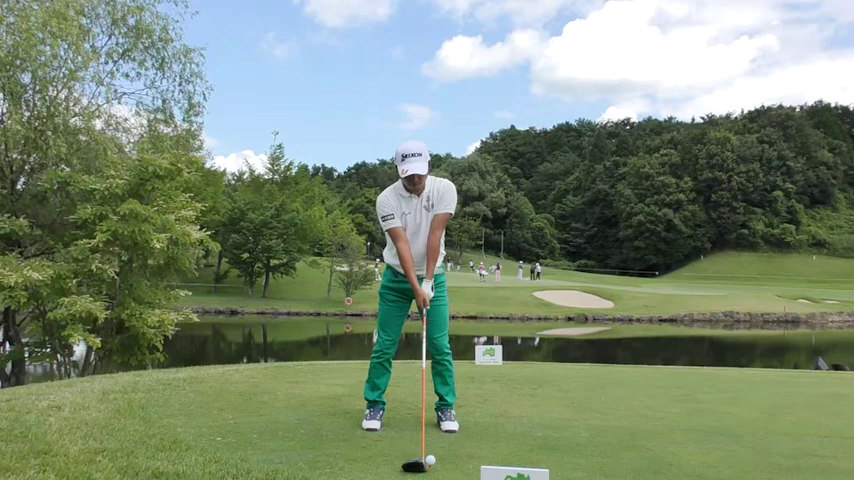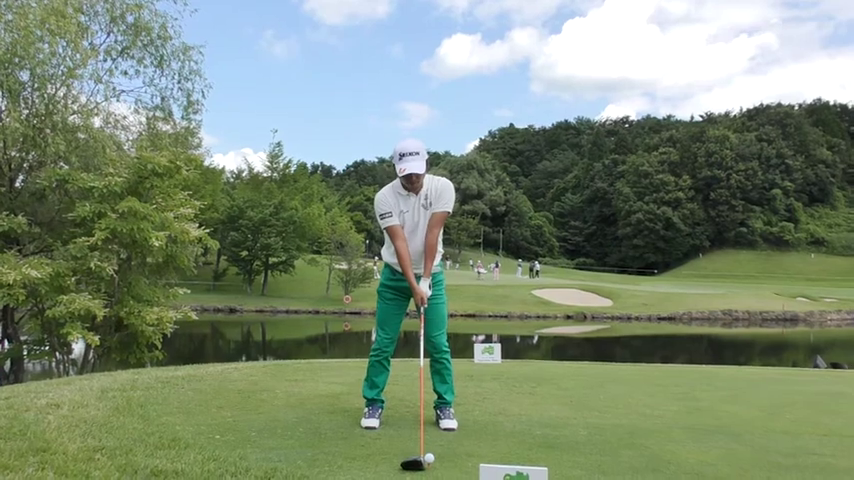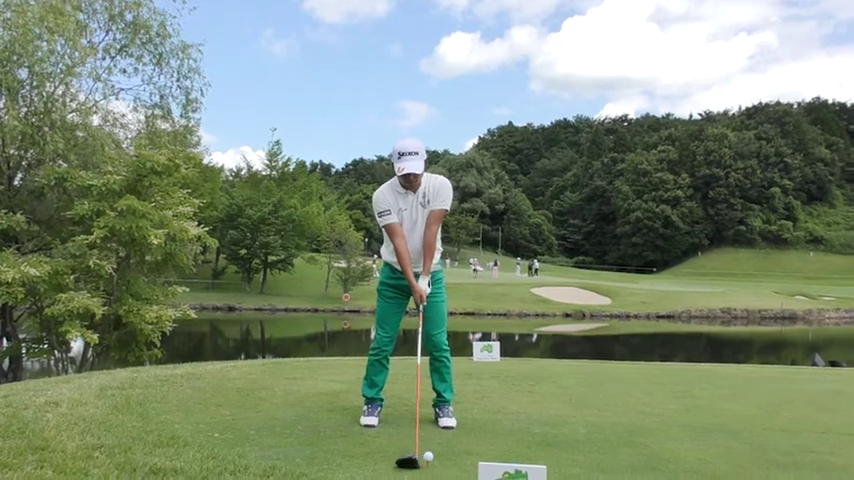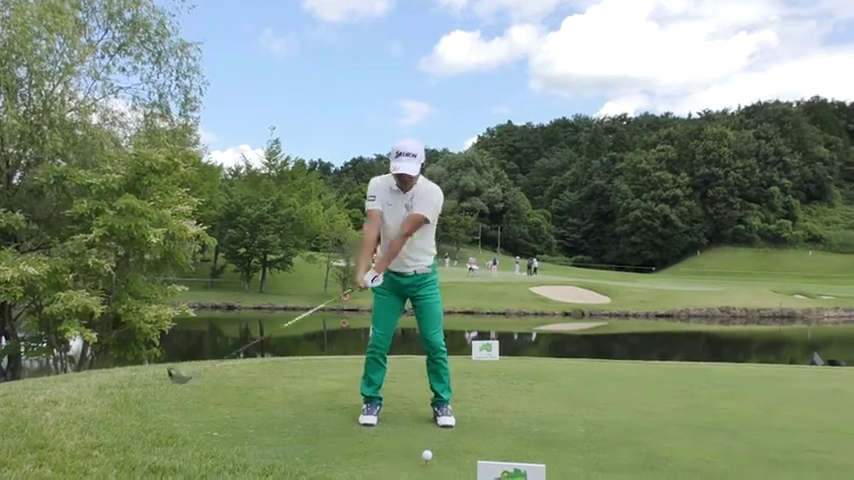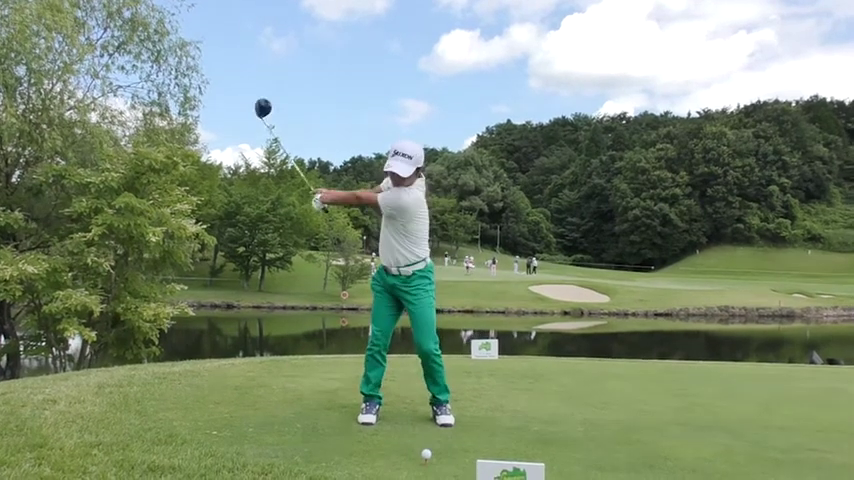
dt=0.4s
person 1, frame 1
left shoulder: (445, 189)
right shoulder: (386, 199)
left elbow: (434, 236)
right elbow: (401, 244)
left wrist: (428, 280)
right wrist: (416, 287)
left hip: (433, 276)
right hip: (397, 278)
left knee: (440, 345)
right knee: (385, 345)
left ankle: (445, 407)
right ankle: (374, 405)
person 1, frame 2
left shoulder: (443, 188)
right shoulder: (385, 197)
left elbow: (432, 234)
right elbow: (399, 242)
left wrist: (425, 279)
right wrist: (413, 285)
left hip: (431, 275)
right hip: (395, 276)
left knee: (438, 344)
right knee: (383, 343)
left ankle: (444, 405)
right ankle: (373, 403)
person 1, frame 3
left shoulder: (441, 185)
right shoulder: (383, 195)
left elbow: (431, 231)
right elbow: (398, 240)
left wrist: (425, 276)
right wrist: (412, 283)
left hip: (431, 273)
right hip: (395, 275)
left knee: (438, 342)
right knee: (383, 342)
left ankle: (443, 403)
right ankle: (372, 402)
person 1, frame 4
left shoulder: (431, 193)
right shoulder: (378, 185)
left elbow: (404, 234)
right elbow: (371, 227)
left wrist: (377, 269)
right wrist: (363, 267)
left hip: (423, 278)
right hip: (390, 277)
left knee: (434, 343)
right knee: (379, 341)
left ankle: (441, 403)
right ankle: (371, 401)
person 1, frame 5
left shoulder: (406, 198)
right shoulder: (399, 182)
left elbow: (362, 199)
right elbow: (372, 194)
left wrist: (329, 198)
right wrist: (331, 194)
left hip: (415, 278)
right hip: (386, 275)
left knee: (427, 345)
right knee: (377, 340)
left ankle: (440, 402)
right ankle: (371, 399)
